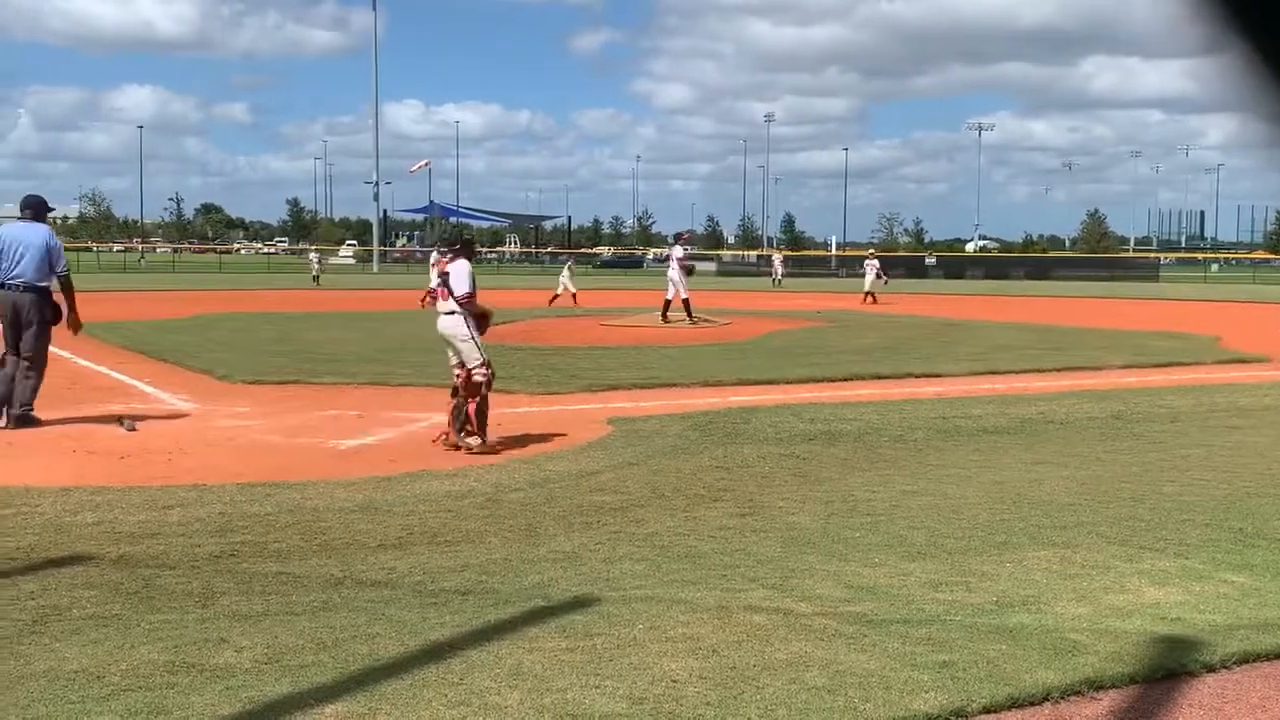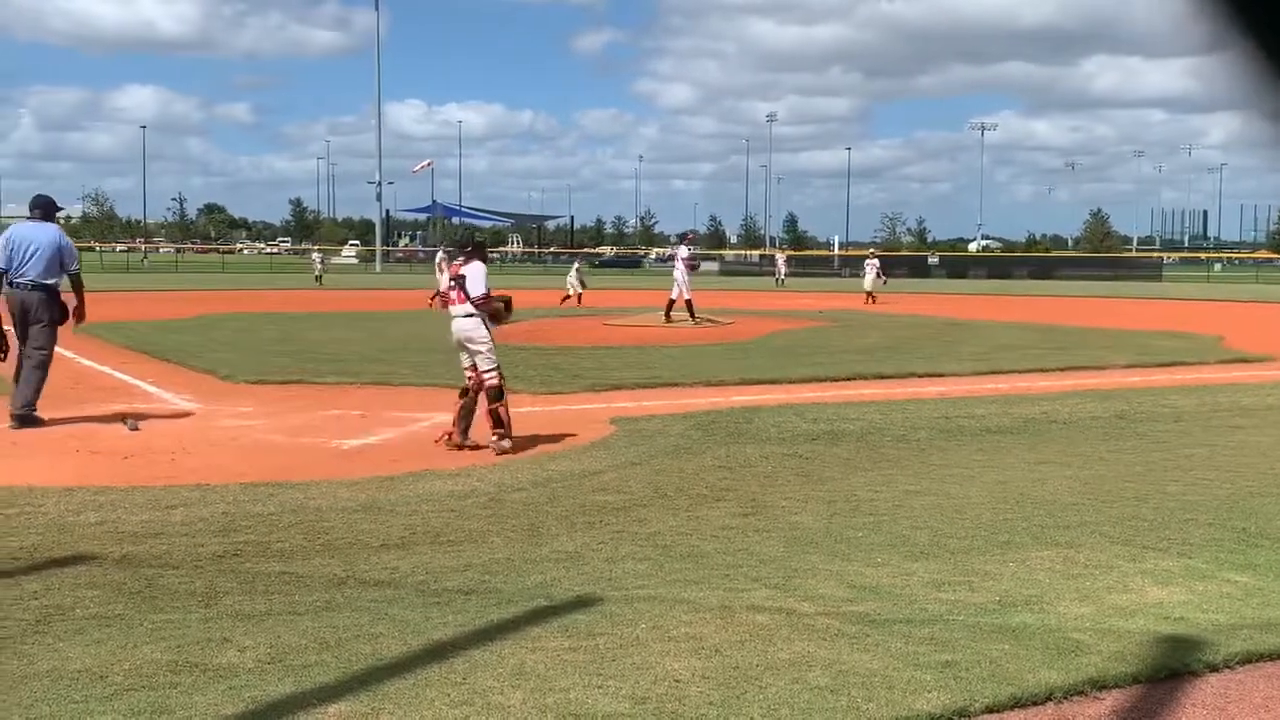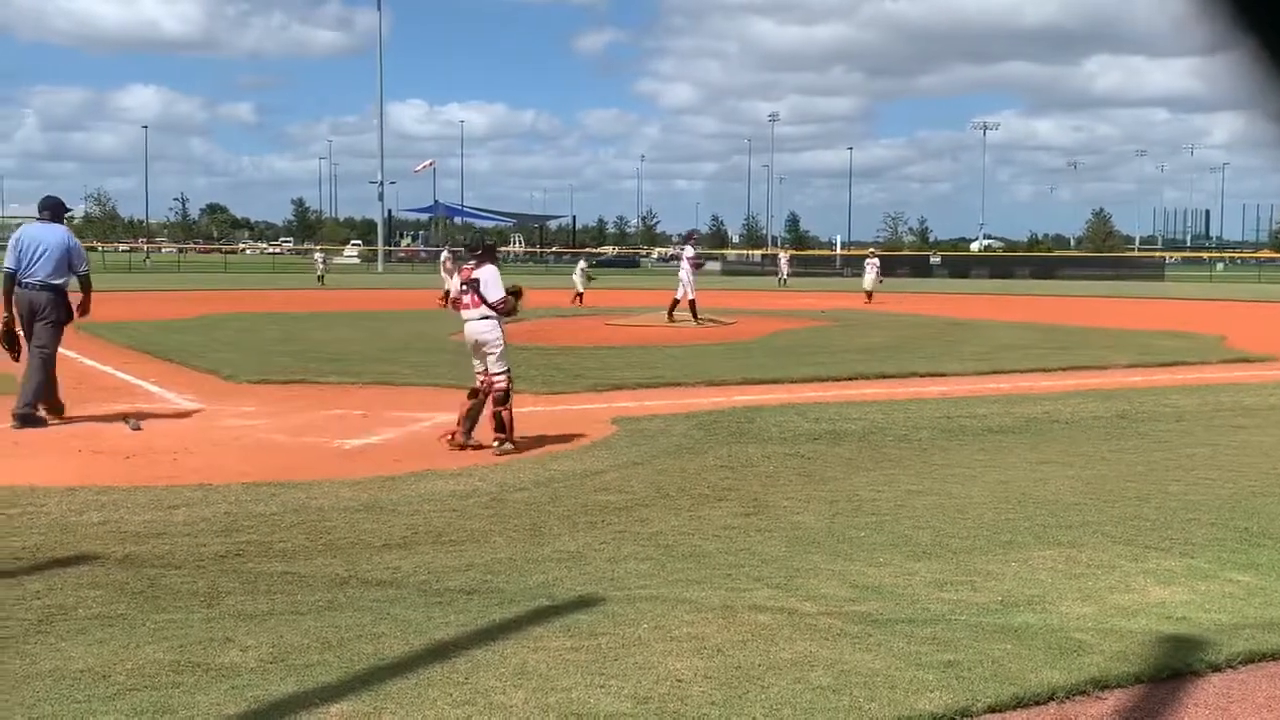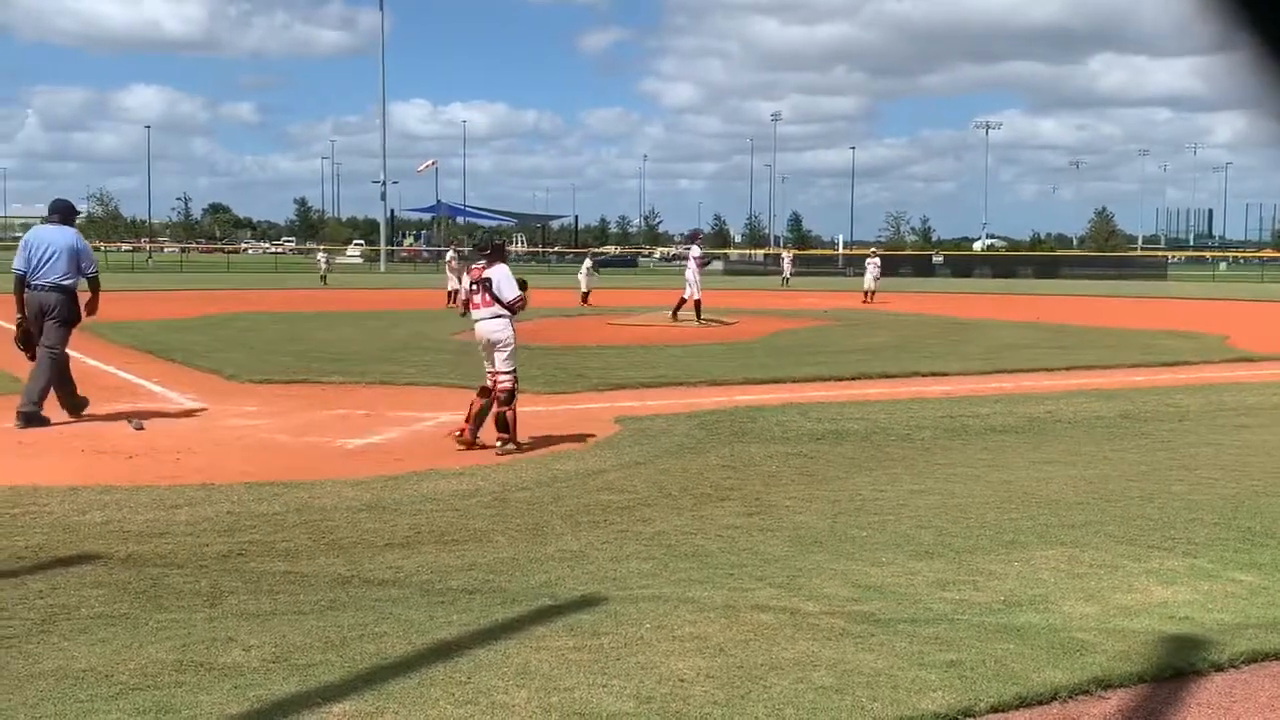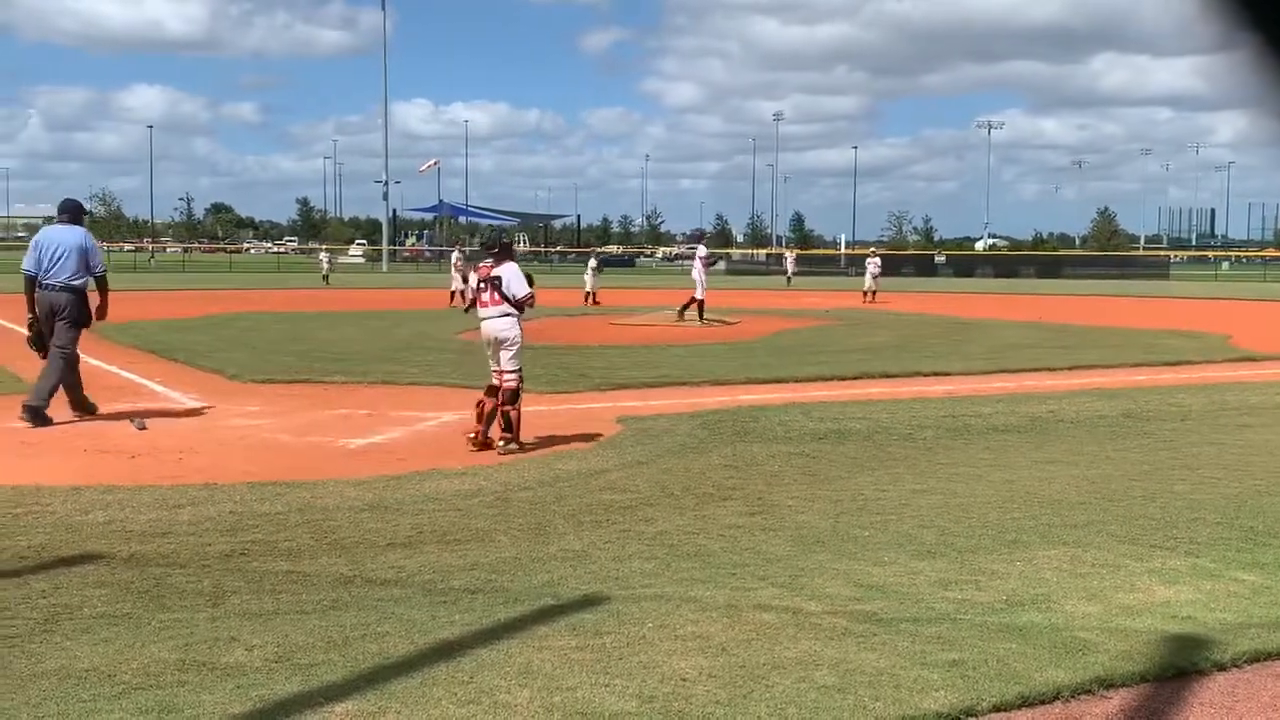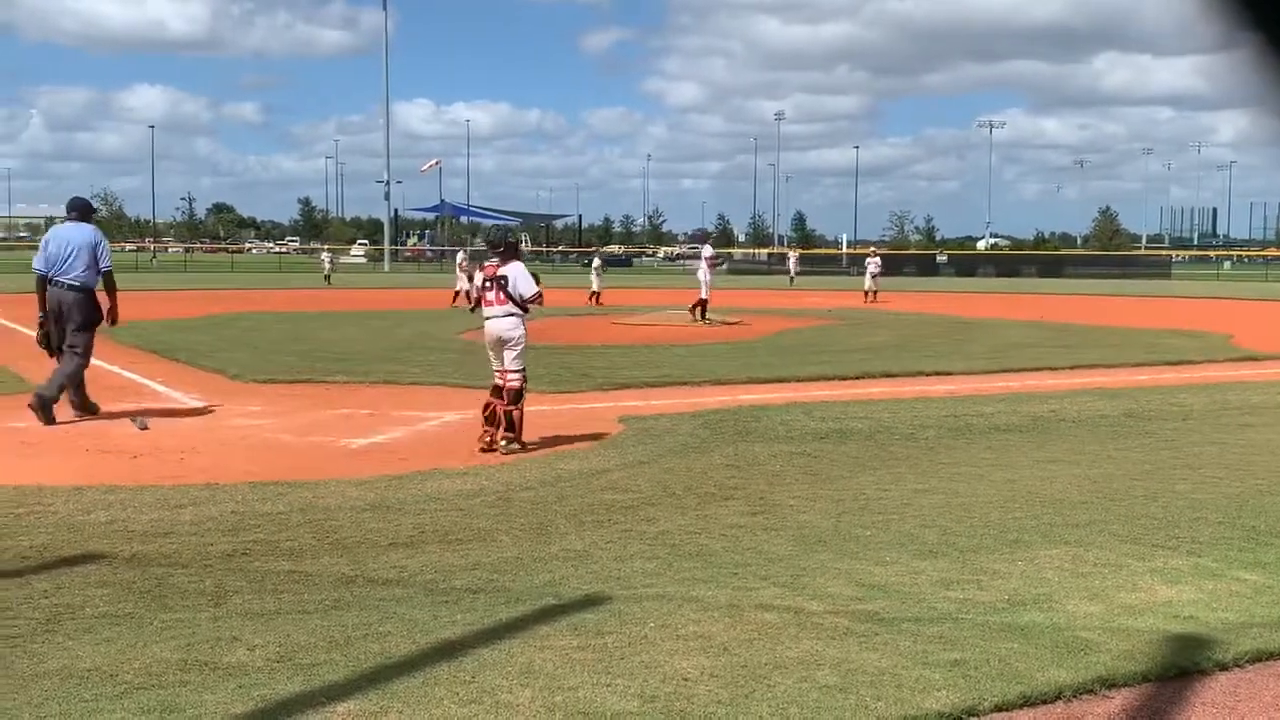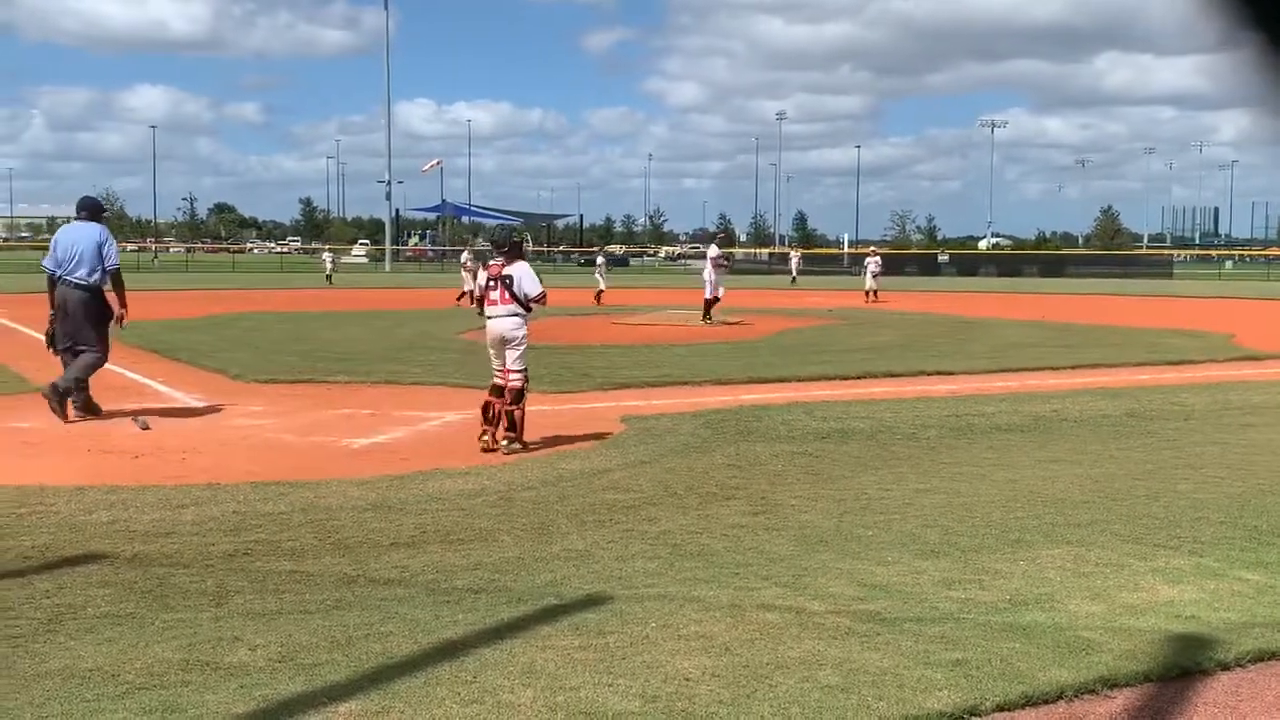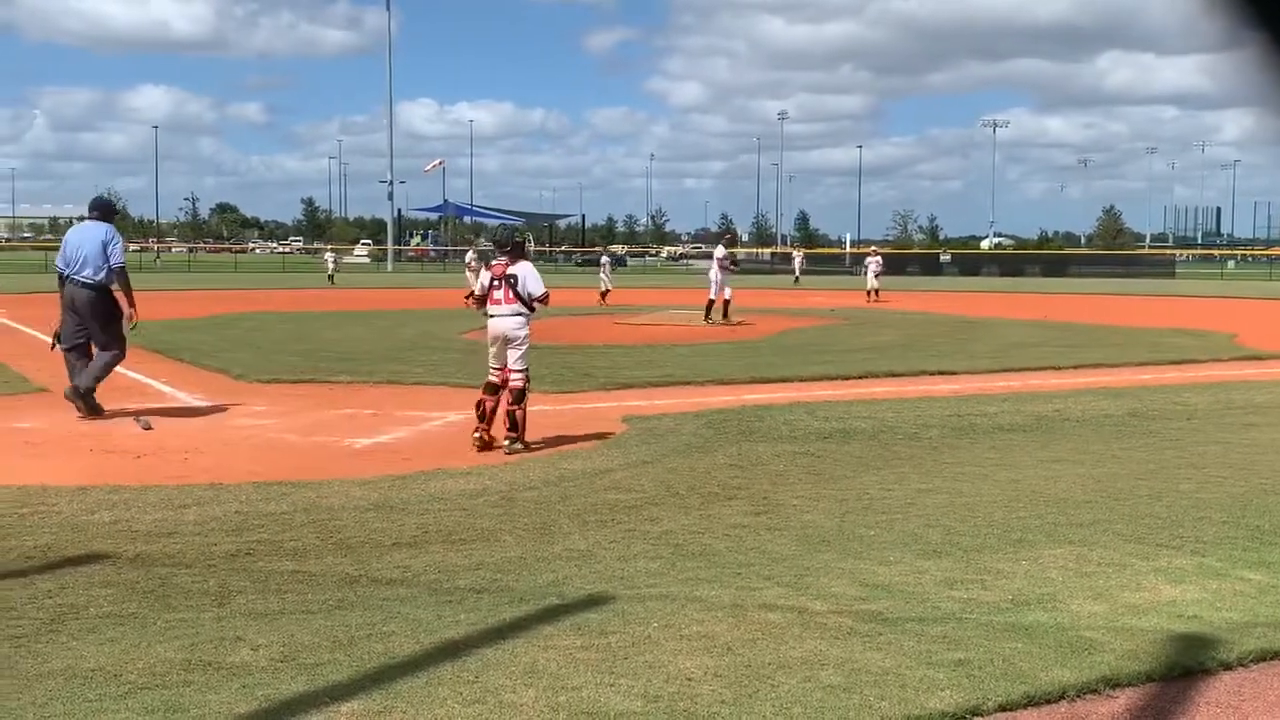
dt=0.1s
person 1, frame 1
right shoulder: (48, 235)
right elbow: (63, 276)
right wrist: (73, 310)
right hip: (35, 299)
right knee: (33, 357)
right ankle: (20, 412)
person 1, frame 2
right shoulder: (57, 233)
right elbow: (73, 273)
right wrist: (80, 304)
right hip: (42, 297)
left knee: (27, 351)
right knee: (38, 355)
left ankle: (20, 404)
right ankle: (22, 411)
person 1, frame 3
left shoulder: (21, 232)
right shoulder: (66, 235)
right elbow: (82, 273)
right wrist: (86, 299)
left hip: (23, 296)
right hip: (51, 298)
left knee: (39, 350)
right knee: (41, 354)
left ankle: (51, 404)
right ankle: (24, 411)
person 1, frame 4
left shoulder: (30, 235)
right shoulder: (75, 237)
left elbow: (19, 276)
right elbow: (91, 275)
left wrist: (20, 312)
right wrist: (94, 299)
left hip: (34, 297)
right hip: (60, 299)
left knee: (51, 351)
right knee: (50, 354)
left ankle: (72, 402)
right ankle: (28, 410)
person 1, frame 5
left shoulder: (41, 235)
right shoulder: (85, 236)
left elbow: (29, 276)
right elbow: (99, 275)
left wrist: (31, 312)
right wrist: (103, 302)
left hip: (44, 297)
right hip: (71, 299)
left knee: (62, 351)
right knee: (62, 355)
left ankle: (79, 402)
right ankle: (35, 405)
person 1, frame 6
left shoulder: (51, 234)
right shoulder: (94, 233)
left elbow: (40, 275)
right elbow: (106, 273)
left wrist: (42, 311)
right wrist: (113, 304)
left hip: (54, 295)
right hip: (79, 297)
left knee: (66, 351)
right knee: (77, 354)
left ankle: (81, 403)
right ankle: (45, 397)
person 1, frame 7
left shoulder: (61, 232)
right shoulder: (101, 232)
left elbow: (50, 273)
right elbow: (113, 272)
left wrist: (53, 309)
right wrist: (122, 305)
left hip: (62, 293)
right hip: (87, 296)
left knee: (69, 350)
right knee: (96, 351)
left ankle: (82, 402)
right ankle: (60, 388)
person 1, frame 8
left shoulder: (72, 232)
right shoulder: (109, 232)
left elbow: (61, 273)
right elbow: (119, 270)
left wrist: (64, 308)
right wrist: (131, 305)
left hip: (71, 292)
right hip: (95, 295)
left knee: (75, 350)
right knee: (113, 348)
left ankle: (86, 401)
right ankle: (81, 388)
person 2, frame 1
left shoulder: (442, 266)
right shoulder: (462, 265)
left elbow: (430, 299)
right elbow: (465, 300)
right wrist: (483, 309)
left hip: (442, 321)
right hip: (459, 322)
left knee: (461, 378)
right knee: (481, 374)
left ankle: (454, 434)
right ankle: (474, 435)
person 2, frame 2
left shoulder: (453, 269)
right shoulder: (477, 267)
left elbow: (447, 300)
right elbow: (481, 301)
right wrist: (499, 307)
left hip: (457, 325)
right hip: (476, 324)
left knee: (472, 381)
right knee: (492, 378)
left ankle: (458, 435)
right ankle: (500, 436)
person 2, frame 3
left shoulder: (460, 273)
right shoulder: (489, 270)
left elbow: (454, 304)
right elbow: (502, 305)
right wrist: (512, 306)
left hip: (469, 329)
right hip: (489, 327)
left knee: (482, 381)
right knee: (500, 382)
left ankle: (461, 434)
right ankle: (502, 440)
person 2, frame 4
left shoulder: (470, 273)
right shoulder: (501, 269)
left elbow: (465, 306)
right elbow: (517, 303)
right wrist: (523, 300)
left hip: (480, 328)
right hip: (500, 327)
left knee: (492, 380)
right knee: (506, 382)
left ankle: (468, 431)
right ankle: (505, 440)
person 2, frame 5
left shoulder: (476, 271)
right shoulder: (510, 268)
left elbow: (471, 302)
right elbow: (528, 300)
right wrist: (529, 288)
left hip: (486, 326)
right hip: (507, 325)
left knee: (497, 379)
right knee: (511, 380)
left ankle: (480, 434)
right ankle: (507, 439)
person 2, frame 6
left shoulder: (482, 270)
right shoulder: (516, 267)
left elbow: (476, 302)
right elbow: (536, 299)
right wrist: (535, 287)
left hip: (490, 326)
right hip: (512, 325)
left knee: (500, 379)
right knee: (515, 380)
left ankle: (489, 434)
right ankle: (509, 439)
person 2, frame 7
left shoulder: (486, 269)
right shoulder: (521, 267)
left elbow: (479, 302)
right elbow: (540, 299)
right wrist: (526, 295)
left hip: (492, 325)
right hip: (515, 325)
left knee: (499, 378)
right knee: (516, 380)
left ankle: (488, 434)
right ankle: (511, 439)
person 2, frame 8
left shoulder: (487, 269)
right shoulder: (524, 267)
left elbow: (478, 301)
right elbow: (543, 299)
right wrist: (527, 294)
left hip: (494, 324)
right hip: (517, 324)
left knee: (495, 376)
right knee: (517, 379)
left ankle: (482, 431)
right ankle: (513, 439)
